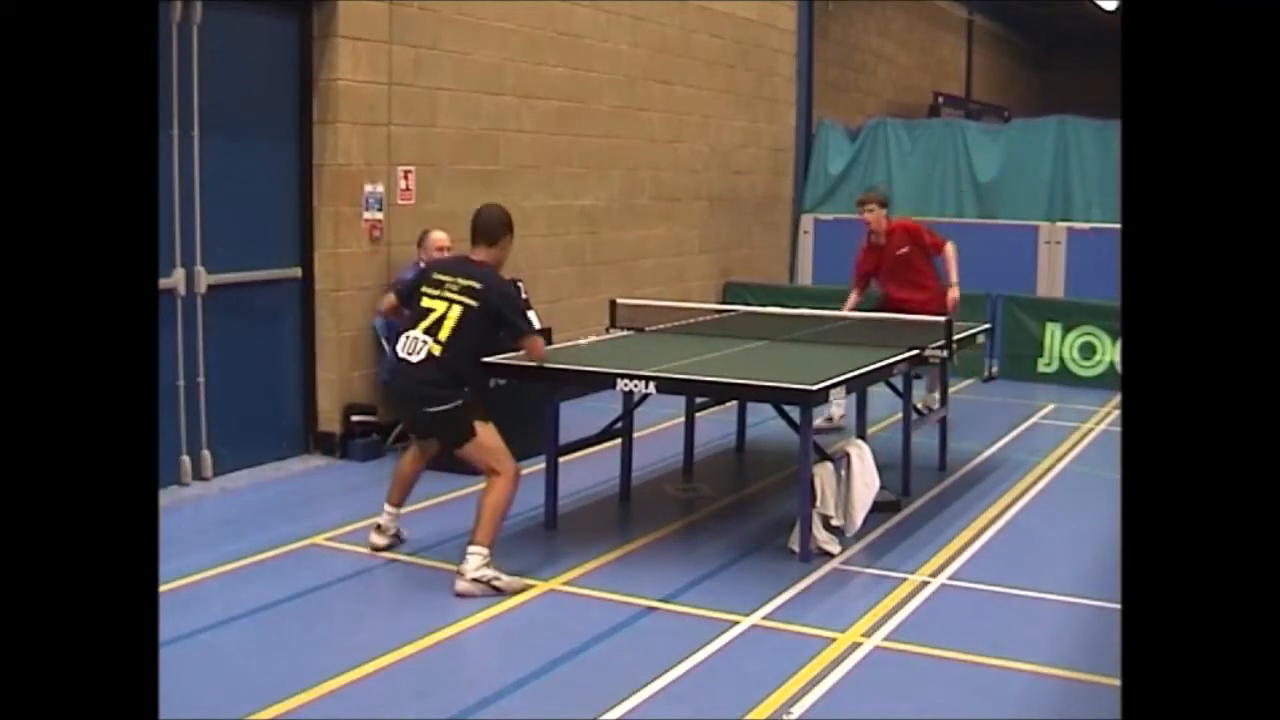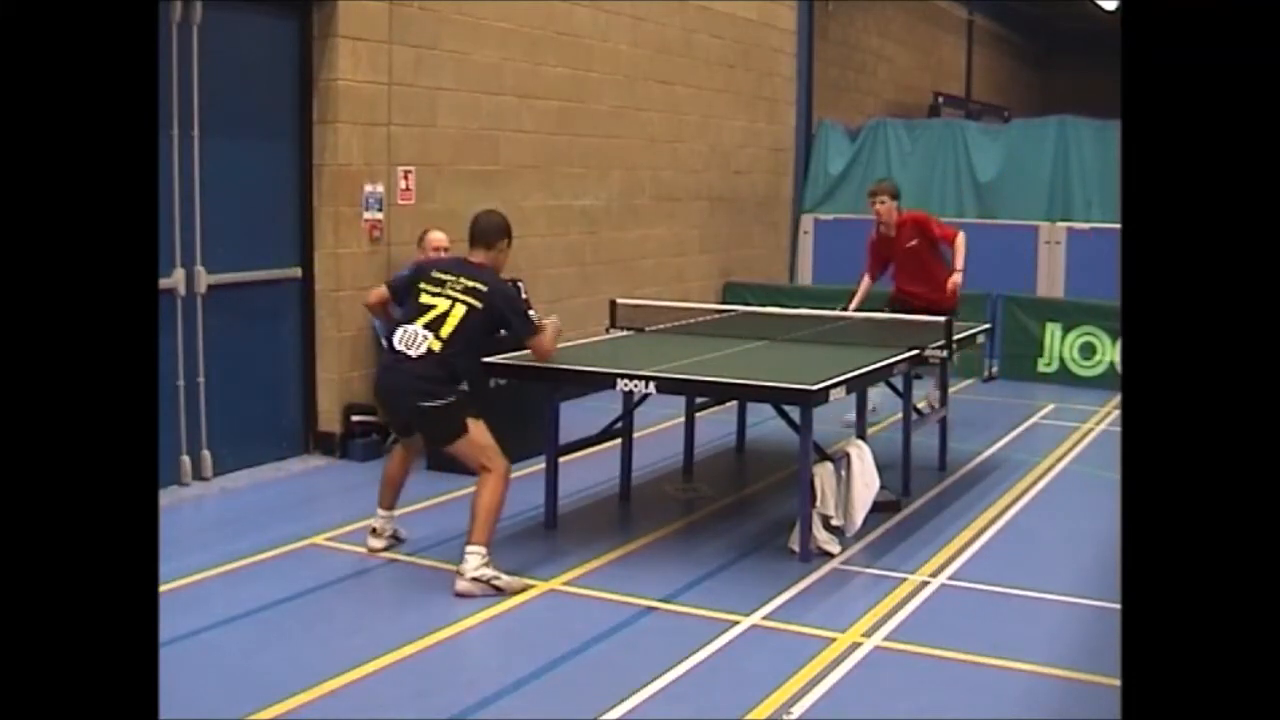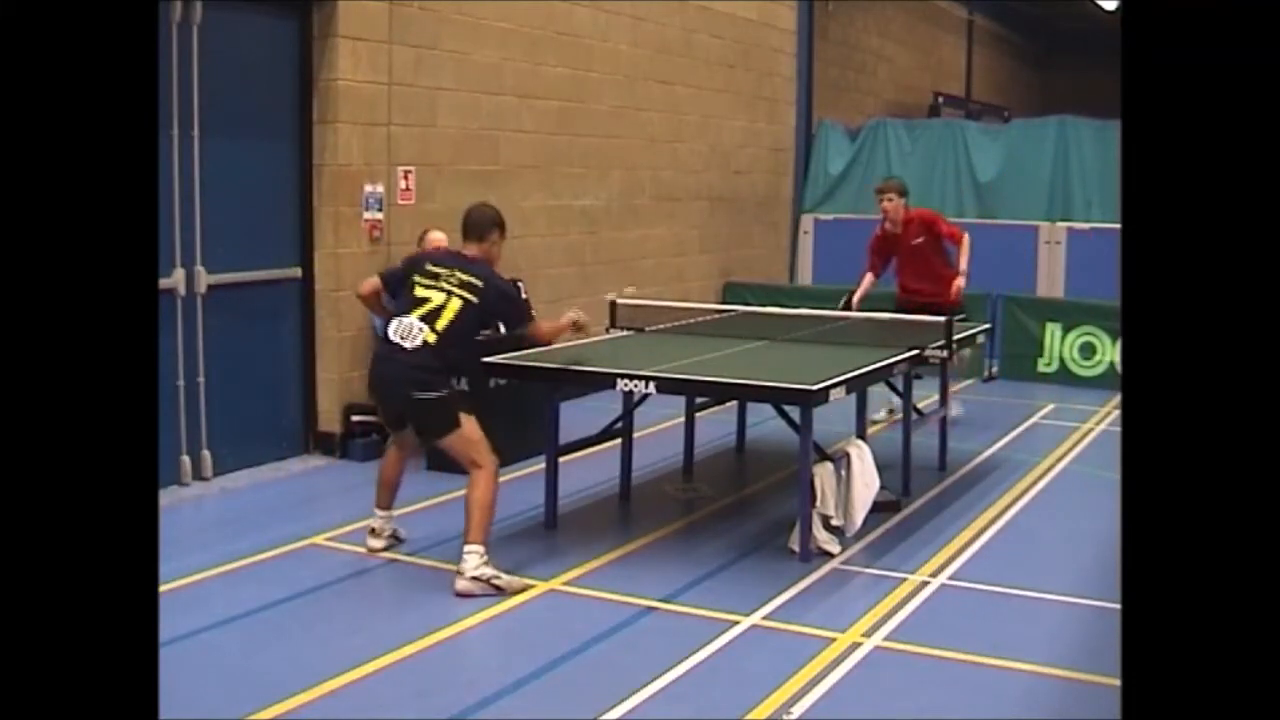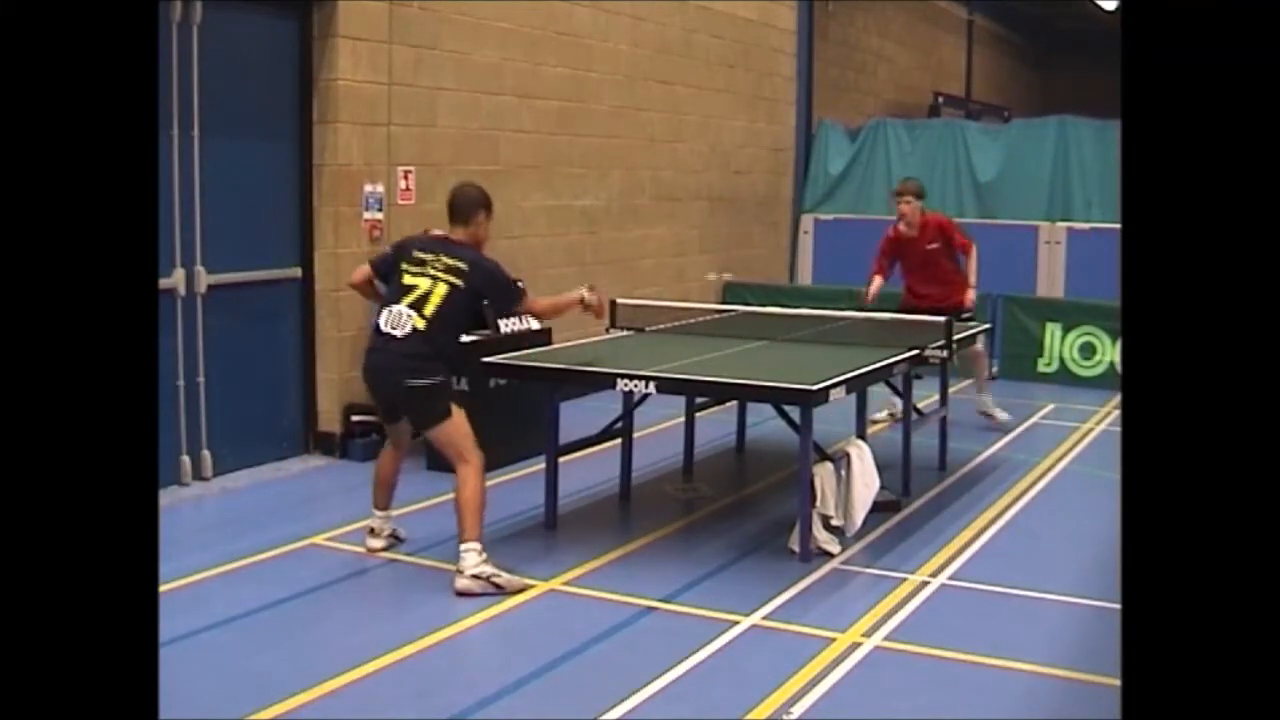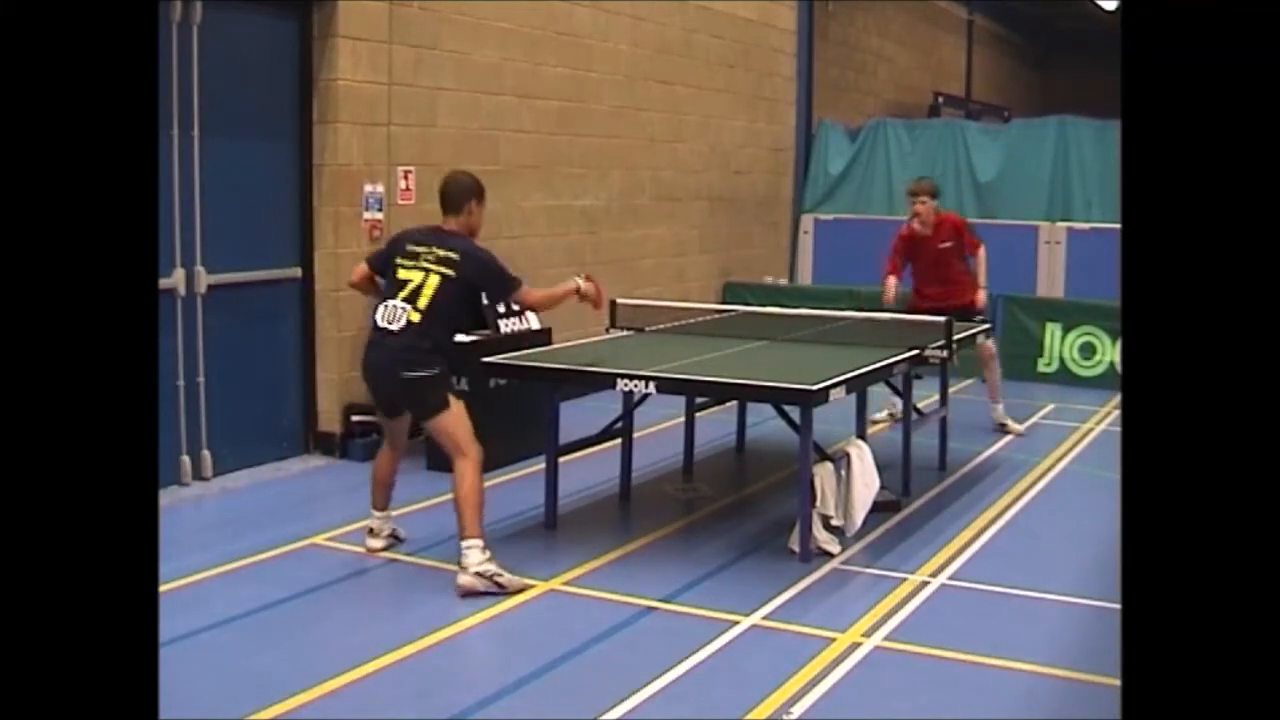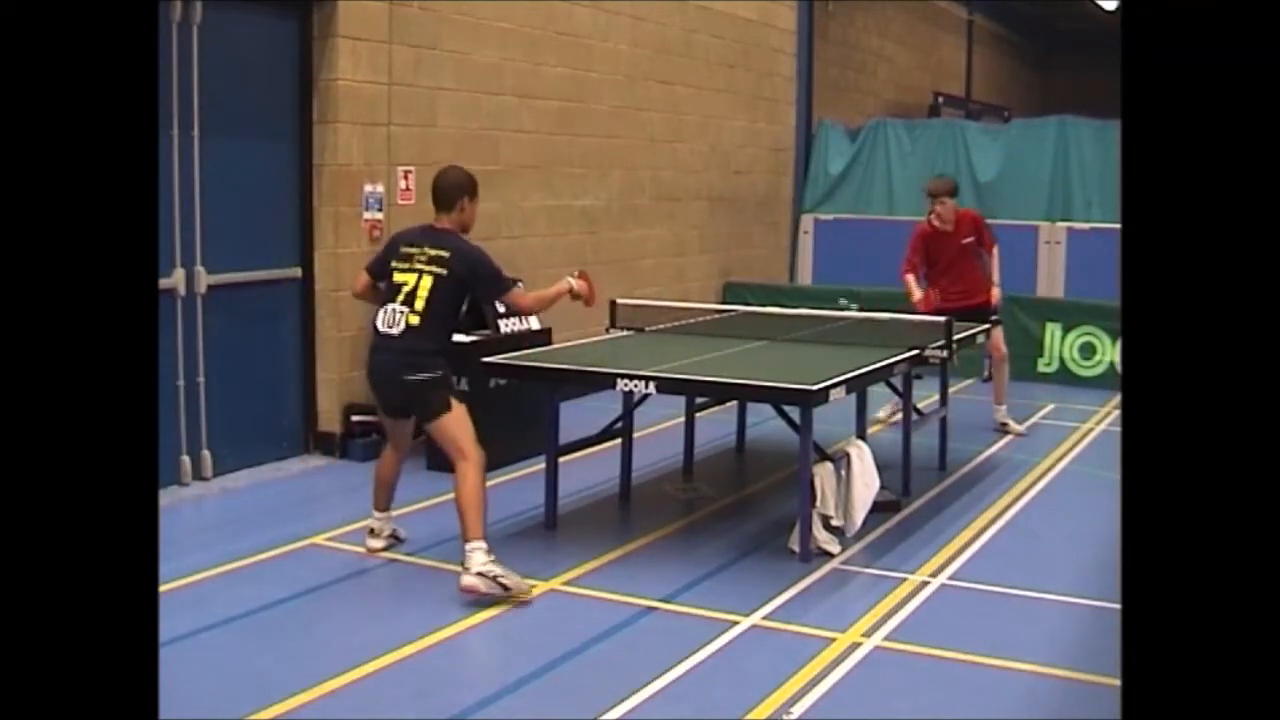
dt=0.1s
person 1, frame 1
left shoulder: (434, 270)
right shoulder: (497, 289)
left elbow: (388, 306)
right elbow: (535, 351)
right wrist: (535, 336)
left hip: (401, 384)
right hip: (439, 397)
left knee: (424, 448)
right knee: (503, 470)
left ankle: (385, 526)
right ankle: (475, 568)
person 1, frame 2
left shoulder: (429, 268)
right shoulder: (499, 292)
left elbow: (373, 301)
right elbow: (543, 350)
right wrist: (552, 328)
left hip: (389, 380)
right hip: (429, 391)
left knee: (407, 446)
right knee: (494, 469)
left ankle: (381, 528)
right ankle: (474, 567)
person 1, frame 3
left shoulder: (422, 262)
right shoulder: (493, 285)
left elbow: (365, 292)
right elbow: (541, 333)
right wrist: (573, 319)
left hip: (383, 374)
right hip: (424, 386)
left knee: (401, 444)
right knee: (483, 468)
left ankle: (379, 528)
right ankle: (473, 567)
person 1, frame 4
left shoulder: (411, 246)
right shoulder: (482, 268)
left elbow: (357, 279)
right elbow: (536, 309)
right wrist: (581, 297)
left hip: (377, 364)
right hip: (418, 373)
left knee: (396, 442)
right knee: (470, 462)
left ankle: (379, 528)
right ankle: (472, 565)
person 1, frame 5
left shoulder: (406, 240)
right shoulder: (474, 258)
left elbow: (358, 280)
right elbow: (532, 299)
right wrist: (576, 286)
left hip: (377, 359)
right hip: (418, 367)
left knee: (393, 443)
right knee: (468, 455)
left ankle: (379, 528)
right ankle: (474, 561)
person 1, frame 6
left shoulder: (402, 242)
right shoulder: (466, 256)
left elbow: (361, 288)
right elbow: (523, 304)
right wrist: (569, 286)
left hip: (381, 363)
right hip: (420, 369)
left knee: (397, 444)
right knee: (470, 459)
left ankle: (379, 528)
right ankle: (478, 563)
person 2, frame 1
left shoulder: (908, 229)
right shoulder: (867, 250)
left elbow: (947, 247)
right elbow: (858, 290)
left wrist: (953, 284)
left hip: (930, 306)
right hip: (893, 307)
left ankle: (930, 396)
right ankle: (836, 414)
person 2, frame 2
left shoulder: (918, 221)
right shoulder: (877, 240)
left elbow: (957, 237)
right elbow: (871, 274)
left wrist: (958, 272)
right wrist: (854, 304)
left hip: (940, 298)
right hip: (906, 300)
left ankle: (935, 394)
right ankle: (864, 404)
person 2, frame 3
left shoulder: (925, 219)
right shoulder: (880, 236)
left elbow: (963, 237)
right elbow: (874, 271)
left wrist: (962, 274)
right wrist: (857, 295)
left hip: (943, 295)
right hip: (909, 297)
left knee: (958, 353)
right ankle: (894, 404)
person 2, frame 4
left shoulder: (940, 224)
right shoulder: (893, 238)
left elbow: (969, 250)
right elbow: (881, 272)
left wrist: (971, 287)
right wrist: (872, 290)
left hip: (953, 299)
right hip: (916, 302)
left knee: (976, 351)
left ankle: (985, 404)
right ankle: (895, 406)
person 2, frame 5
left shoulder: (955, 223)
right shoulder: (905, 236)
left elbow: (978, 250)
right elbow: (894, 271)
left wrist: (981, 287)
right wrist: (890, 288)
left hip: (964, 300)
right hip: (926, 303)
left knee: (988, 352)
left ankle: (999, 415)
right ankle: (896, 407)
person 2, frame 6
left shoulder: (972, 219)
right shoulder: (922, 232)
left elbow: (991, 248)
right elbow: (910, 271)
left wrist: (995, 284)
right wrist: (915, 291)
left hip: (978, 299)
right hip: (940, 303)
left knee: (1000, 353)
left ankle: (1001, 416)
right ankle: (898, 402)
